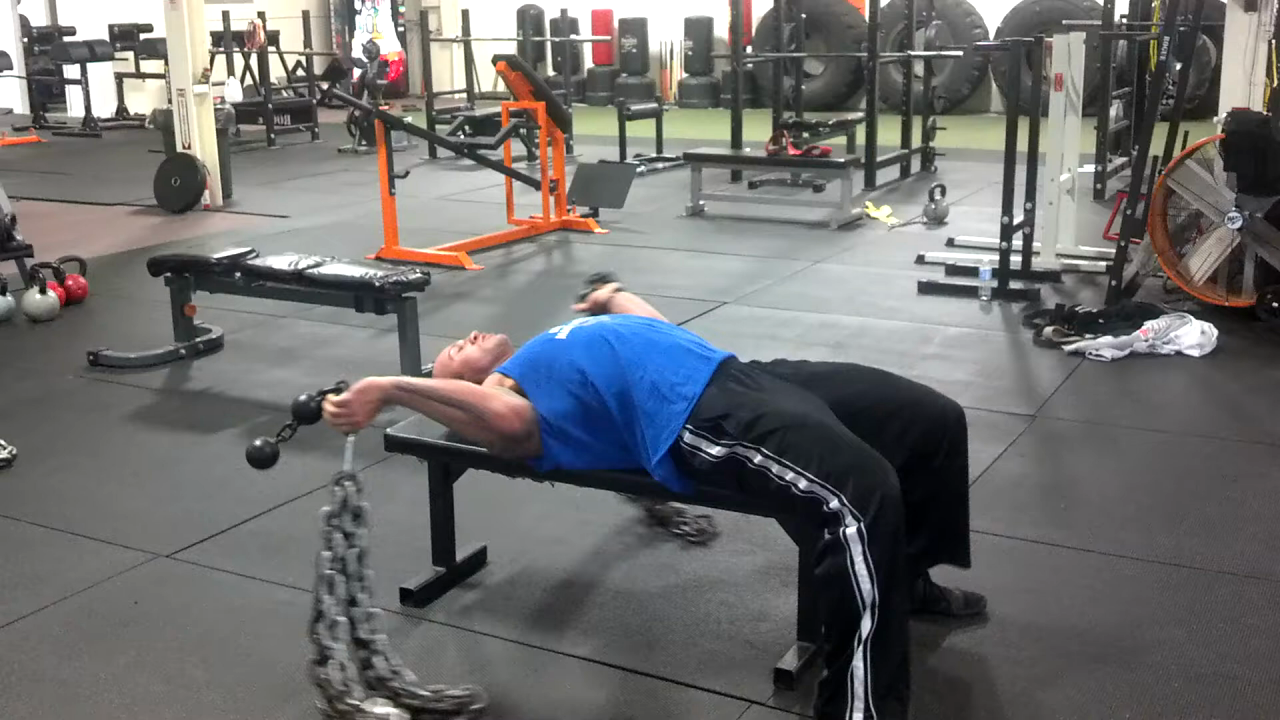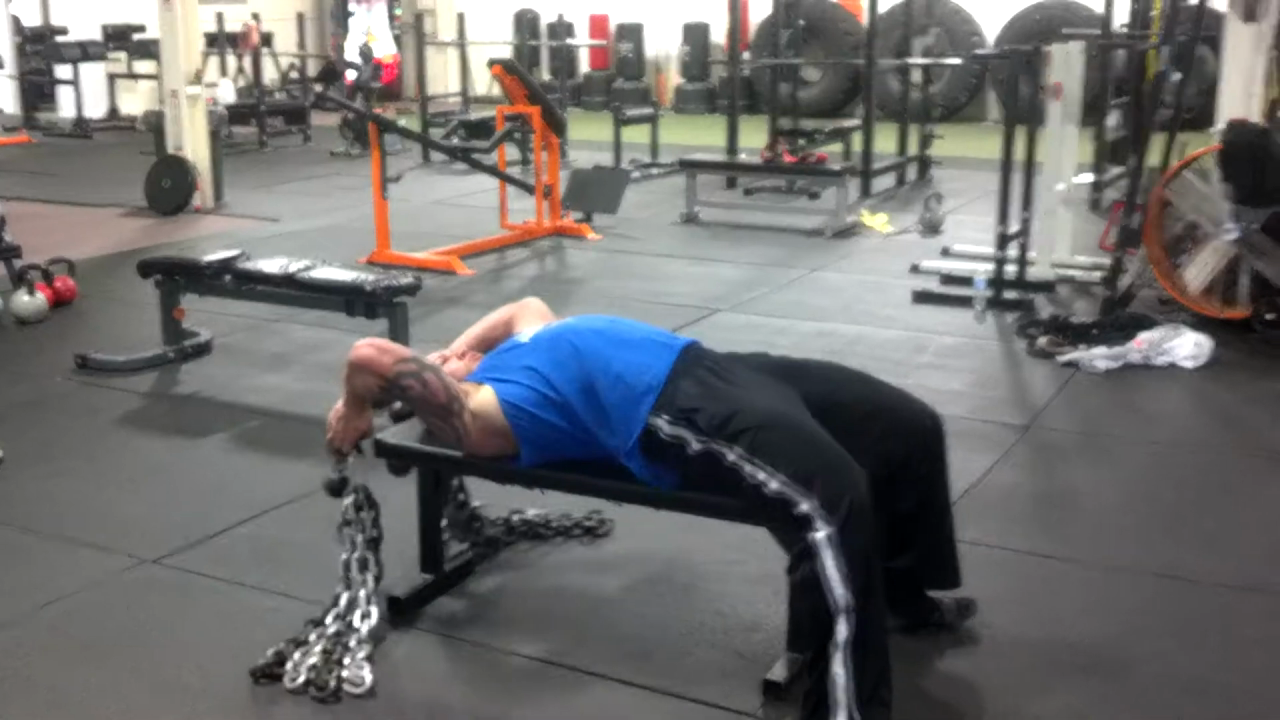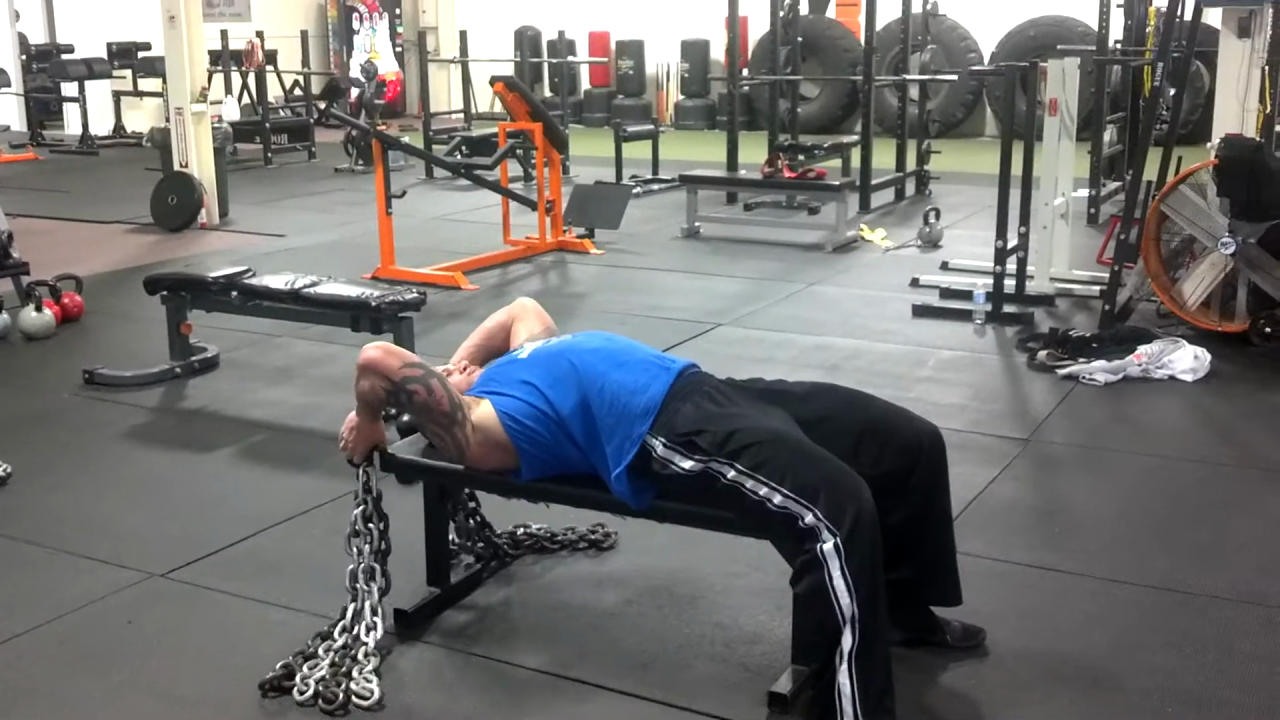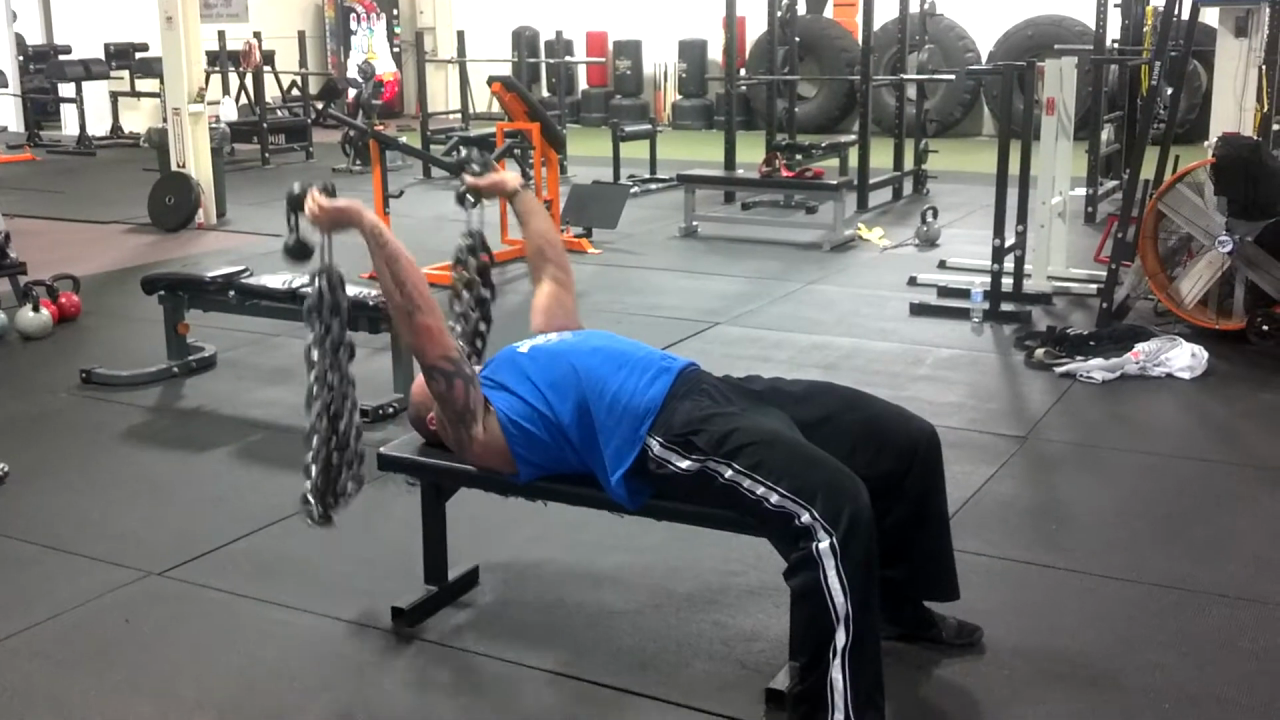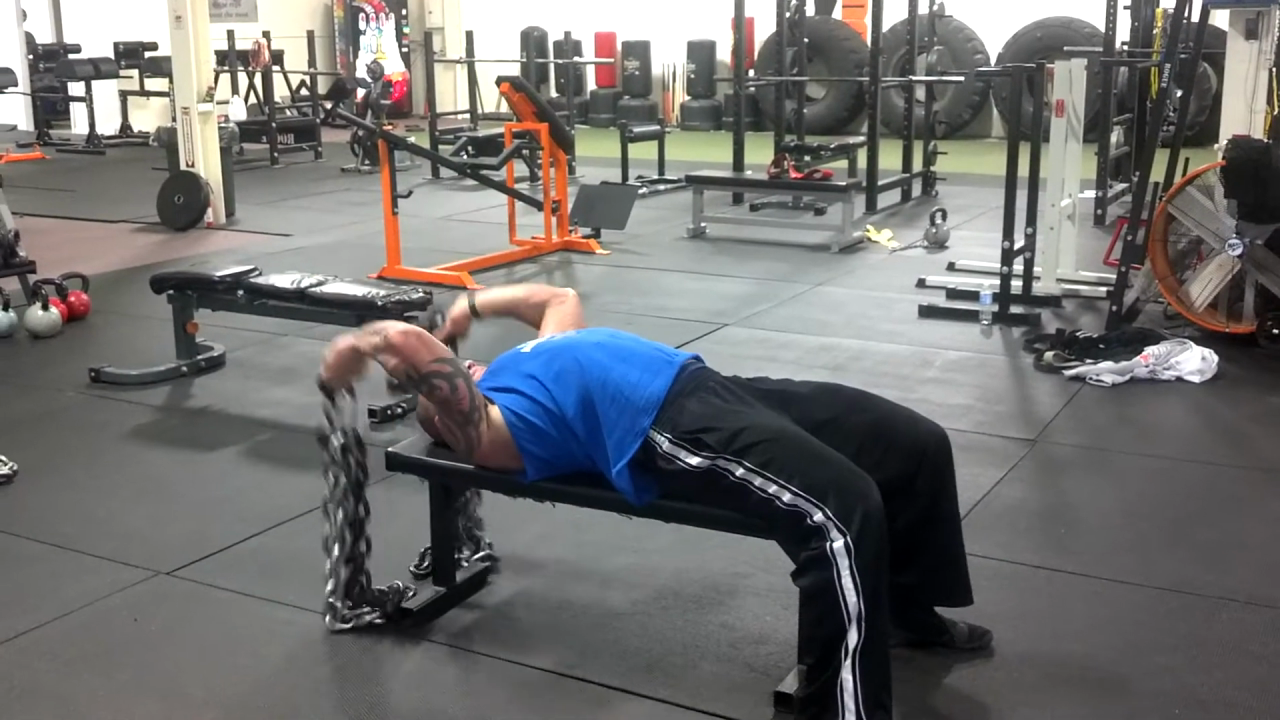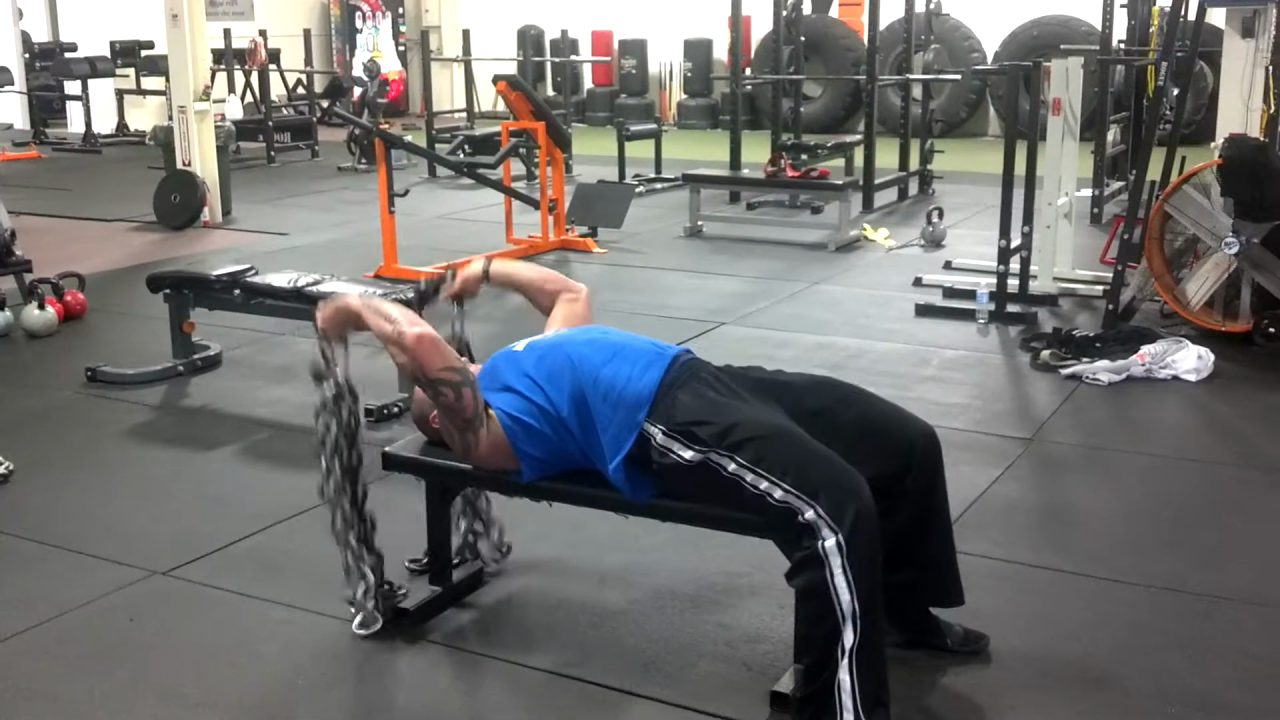
dt=0.7s
person 1, frame 1
left shoulder: (550, 360)
right shoulder: (504, 403)
right elbow: (506, 417)
left wrist: (620, 299)
left hip: (740, 376)
right hip: (703, 422)
left knee: (934, 420)
right knee: (865, 495)
left ankle: (907, 581)
person 1, frame 2
left shoulder: (517, 358)
right shoulder: (476, 416)
left elbow: (531, 307)
right elbow: (373, 355)
left wrist: (456, 343)
right wrist: (353, 411)
right hip: (674, 411)
left knee: (909, 429)
right knee: (833, 496)
left ankle: (902, 591)
person 1, frame 3
left shoulder: (521, 370)
right shoulder: (475, 429)
left elbow: (526, 307)
right elbow: (380, 358)
left wrist: (453, 359)
right wrist: (366, 425)
left hip: (710, 391)
right hip: (670, 433)
left knee: (912, 443)
right knee: (839, 510)
left ankle: (901, 609)
person 1, frame 4
left shoulder: (522, 366)
right shoulder: (478, 430)
left elbow: (555, 274)
right elbow: (425, 329)
left wrist: (517, 190)
right wrist: (362, 220)
left hip: (711, 390)
right hip: (668, 433)
left knee: (908, 441)
right knee: (833, 509)
left ankle: (896, 604)
person 1, frame 5
left shoulder: (528, 370)
right shoulder: (486, 427)
left elbow: (561, 296)
right elbow: (408, 345)
left wrist: (470, 304)
right wrist: (351, 348)
left hip: (713, 387)
right hip: (670, 429)
left knee: (919, 446)
right knee: (845, 510)
left ankle: (906, 611)
person 1, frame 6
left shoulder: (526, 372)
right shoulder: (479, 428)
left elbow: (572, 292)
right elbow: (419, 342)
left wrist: (486, 269)
right wrist: (353, 307)
left hip: (707, 380)
right hip: (666, 422)
left knee: (908, 444)
right knee: (837, 510)
left ankle: (903, 611)
